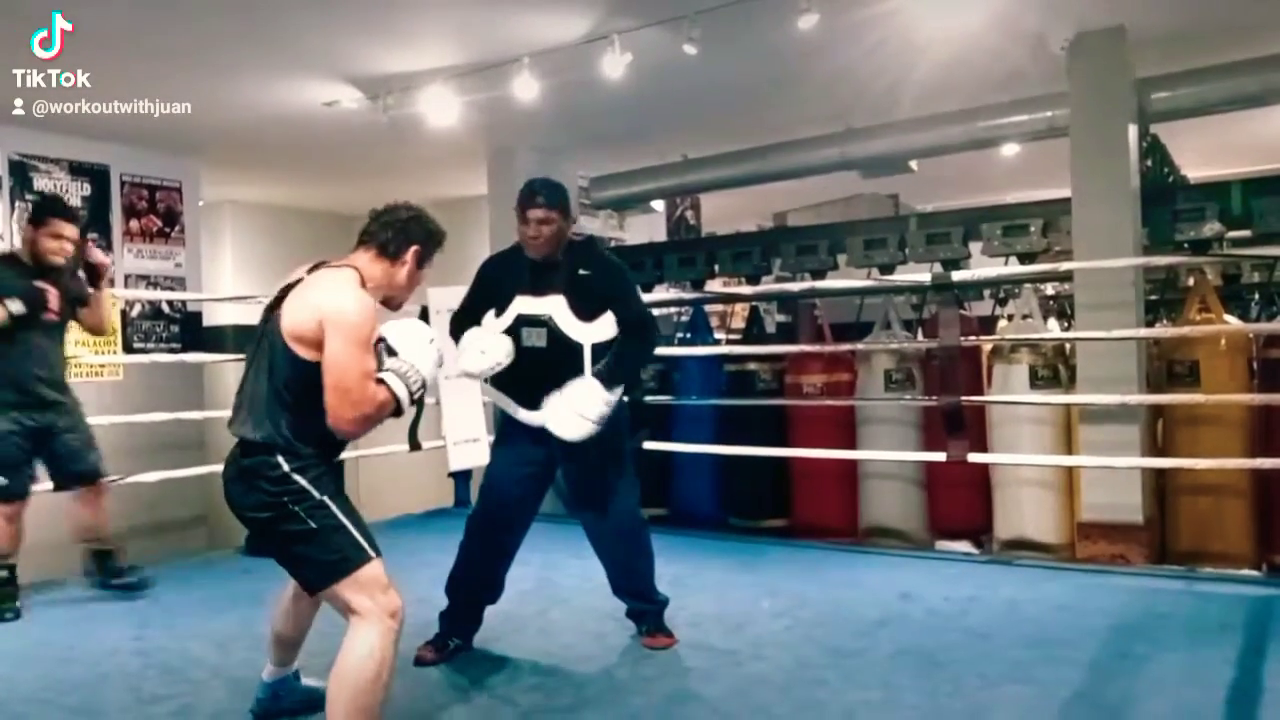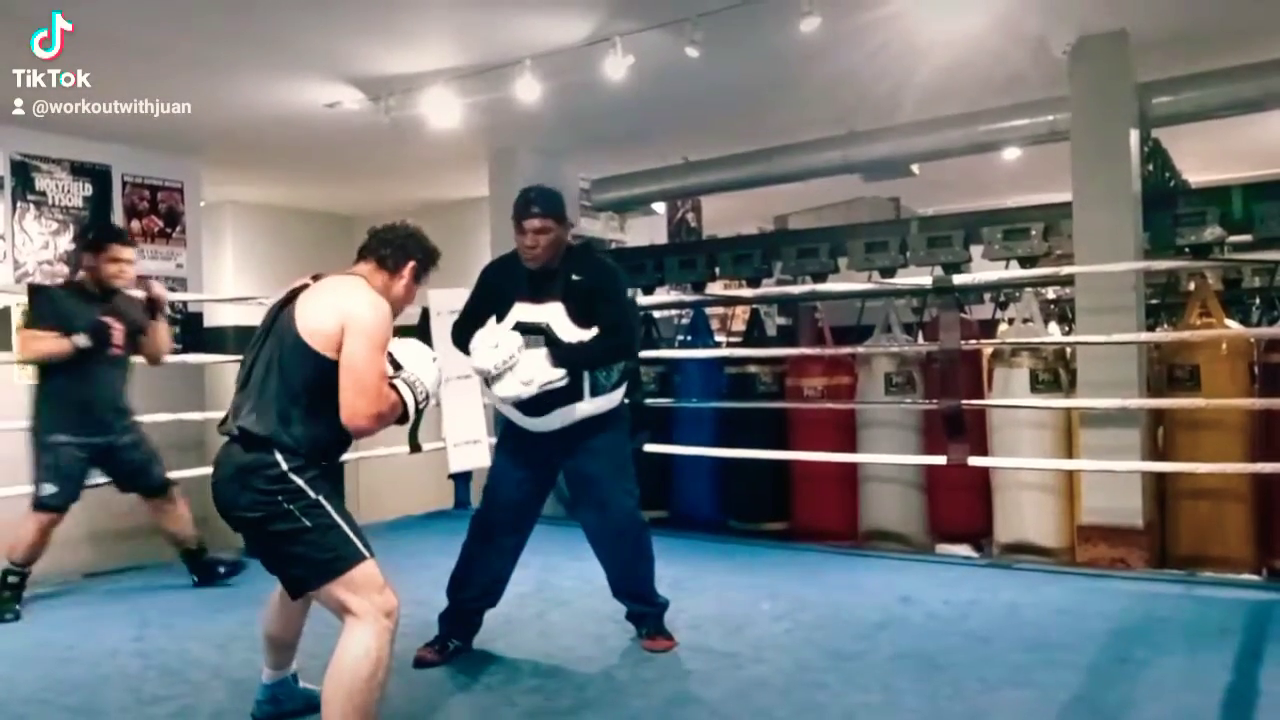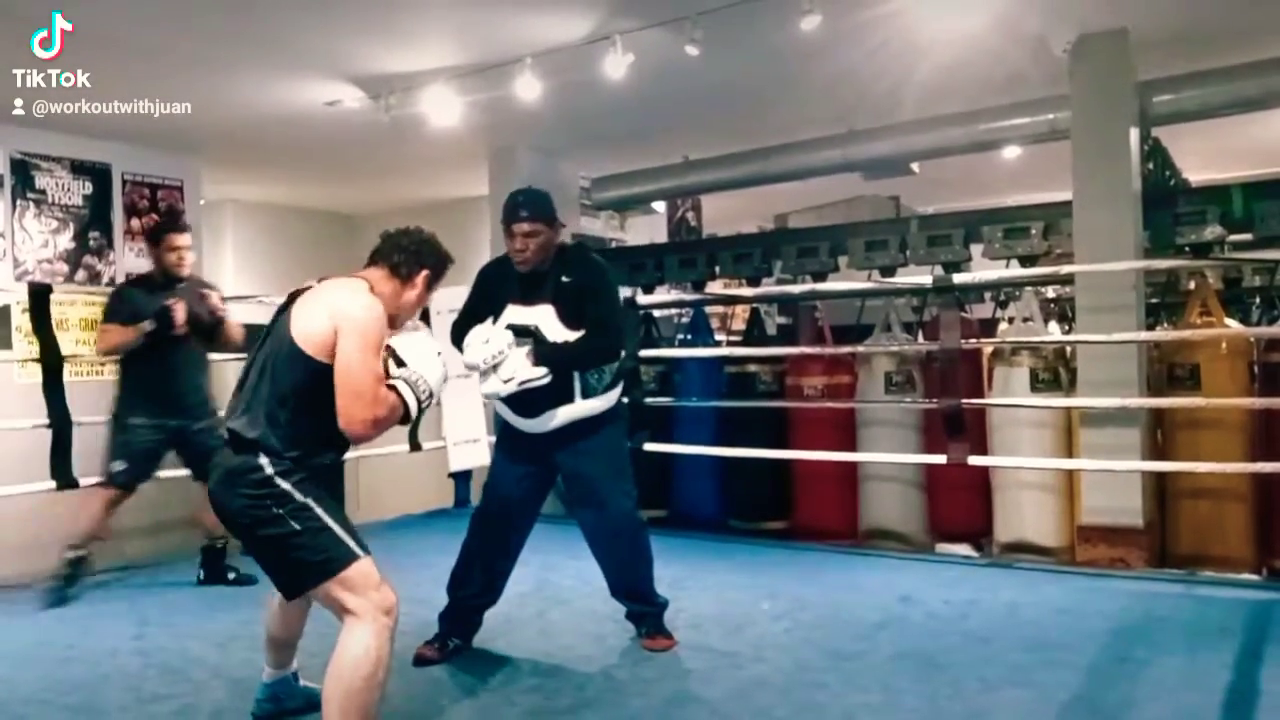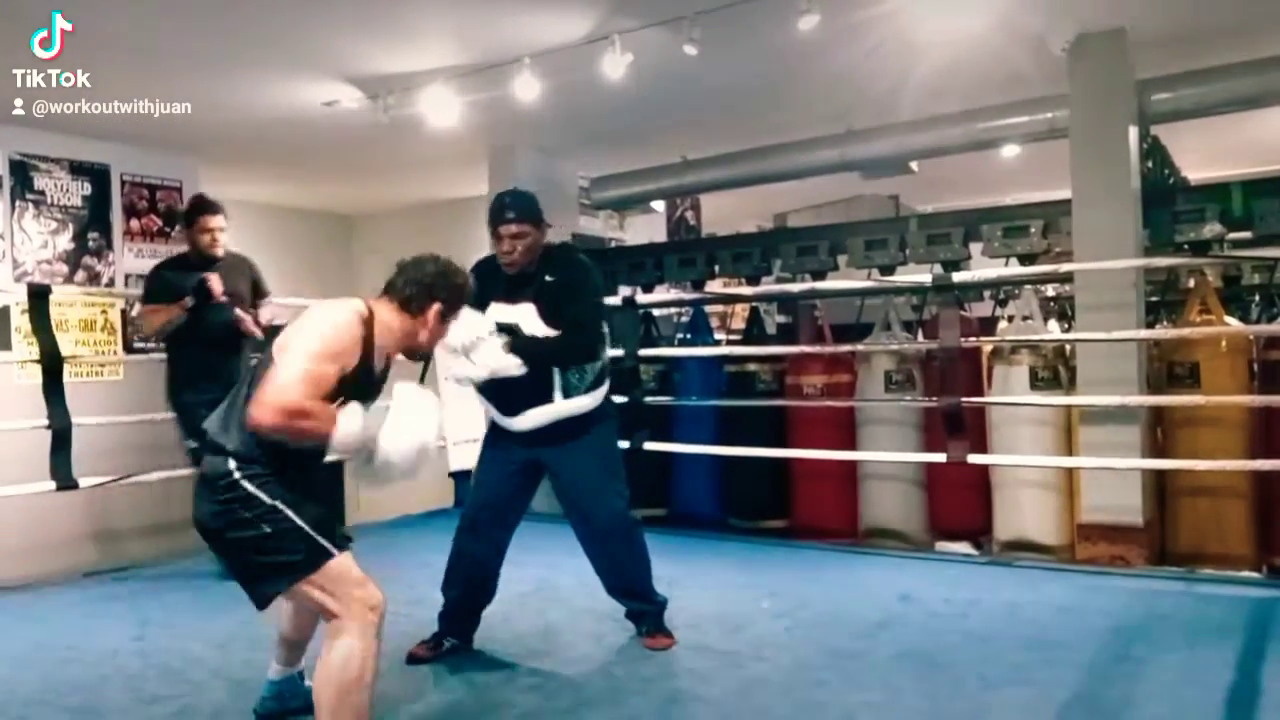
dt=0.2s
person 1, frame 1
left shoulder: (318, 279)
right shoulder: (349, 301)
right elbow: (349, 418)
left wrist: (378, 357)
right wrist: (408, 375)
left hip: (267, 468)
right hip: (284, 475)
left knee: (317, 572)
right knee: (377, 608)
person 1, frame 2
left shoulder: (312, 291)
right shoulder: (366, 305)
right elbow: (362, 416)
left wrist: (375, 373)
right wrist: (412, 387)
left hip: (245, 468)
right hip: (277, 477)
left knee: (305, 575)
right knee: (373, 609)
person 1, frame 3
left shoulder: (323, 296)
right shoulder: (361, 308)
right elbow: (360, 421)
left wrist: (384, 372)
right wrist: (417, 386)
left hip: (248, 471)
right hip: (270, 479)
left knee: (305, 575)
right knee: (372, 607)
person 1, frame 4
left shoulder: (375, 346)
right shoulder: (340, 326)
right elbow: (274, 413)
right wrist: (358, 432)
left hip: (267, 480)
right hip: (243, 483)
left knee: (319, 581)
right knee: (357, 606)
person 2, frame 1
left shoulder: (600, 268)
right shoulder: (499, 269)
left elbow: (641, 335)
right elbow: (464, 321)
left wrist: (599, 385)
right wrist: (472, 343)
left hip: (589, 422)
right hip: (521, 425)
left knee: (617, 518)
right knee: (490, 522)
left ankle: (648, 615)
right ankle: (456, 628)
person 2, frame 2
left shoulder: (596, 272)
right shoulder: (499, 274)
left elbow: (622, 341)
right elbow: (463, 330)
left wrist: (551, 360)
right wrist: (485, 348)
left hip: (593, 426)
right hip: (523, 426)
left knee: (618, 521)
right knee: (493, 525)
left ankle: (648, 617)
right ankle: (455, 630)
person 2, frame 3
left shoulder: (588, 272)
right shoulder: (494, 276)
left elbow: (608, 343)
right elbow: (461, 330)
left wrist: (536, 357)
right wrist: (478, 345)
left hip: (590, 428)
right hip: (520, 428)
left knee: (616, 521)
right knee: (492, 524)
left ankle: (648, 616)
right ankle: (455, 628)
person 2, frame 4
left shoulder: (573, 271)
right shoulder: (484, 275)
left elbow: (586, 343)
right elbow: (454, 329)
left wrist: (510, 349)
right wrist: (462, 341)
left hip: (577, 428)
right hip: (509, 429)
left knee: (606, 520)
right knee: (479, 523)
left ankle: (647, 614)
right ankle: (454, 628)
person 3, frame 1
left shoulder: (66, 277)
left elbow: (99, 326)
left wrist: (99, 283)
left hip: (55, 405)
left knee: (92, 483)
left ankle: (106, 565)
person 3, frame 2
left shoulder: (128, 305)
right shoulder: (53, 298)
left elbow: (157, 355)
left wrist: (157, 313)
right wrist: (84, 340)
left hip: (116, 426)
right hip: (63, 430)
left knee: (163, 493)
right knee: (46, 513)
left ankle: (201, 564)
person 3, frame 3
left shoulder: (203, 291)
right shoulder: (130, 294)
left elbow: (234, 341)
right elbow: (106, 344)
left wrist: (220, 316)
right wrist: (152, 325)
left hip: (195, 413)
right hip: (143, 415)
right knee: (113, 490)
left ankle: (215, 563)
right ankle: (73, 567)
person 3, frame 4
left shoulder: (242, 268)
right shoulder: (170, 275)
right elbow: (149, 326)
left wrist: (253, 322)
right wrist: (191, 301)
right hip: (191, 391)
